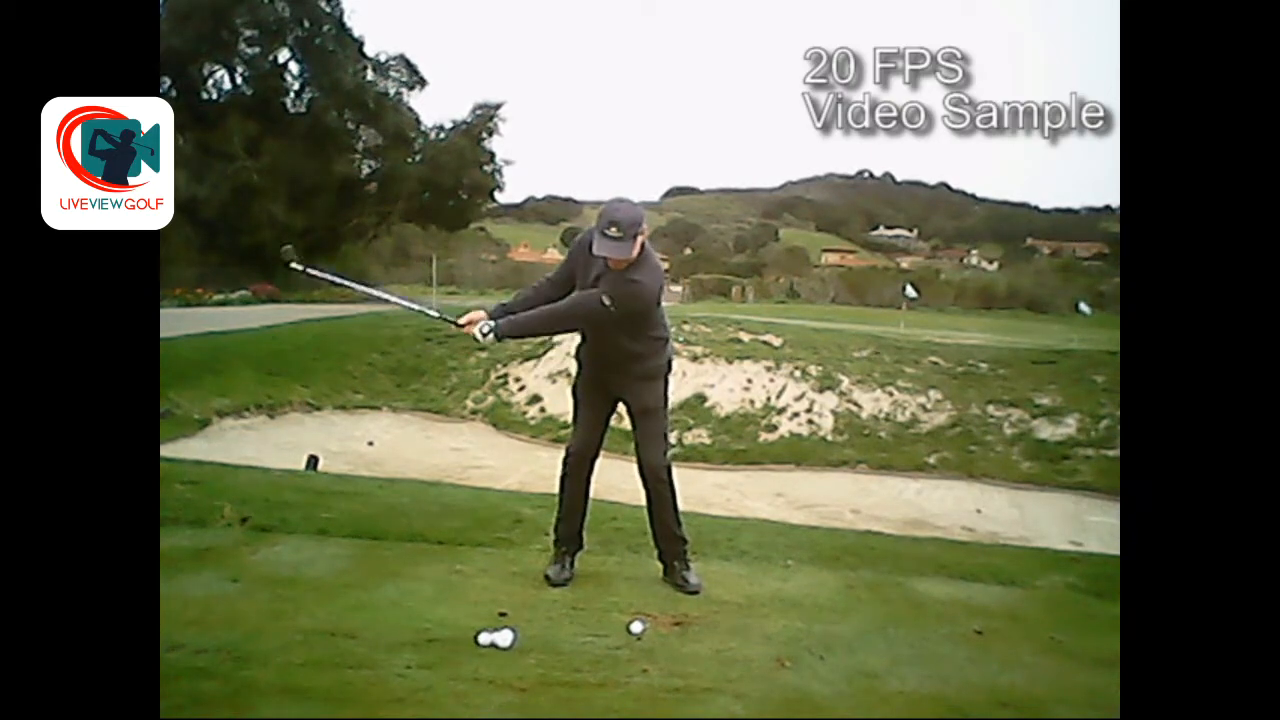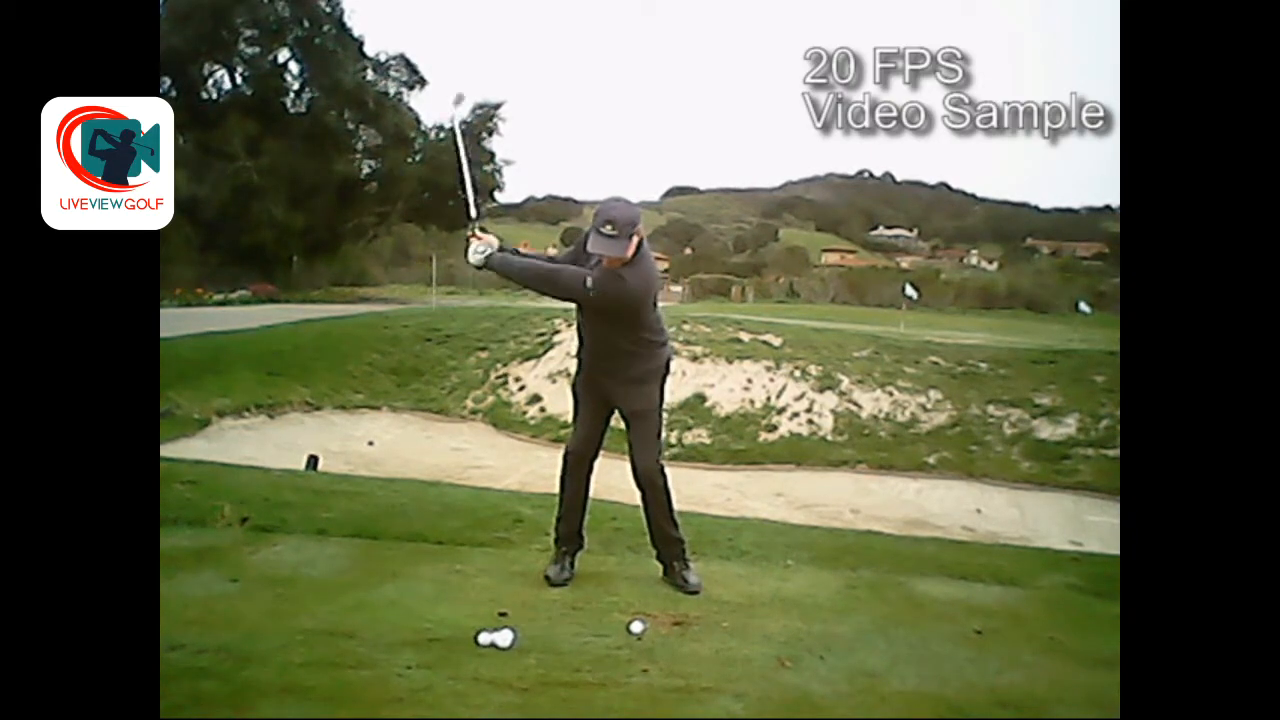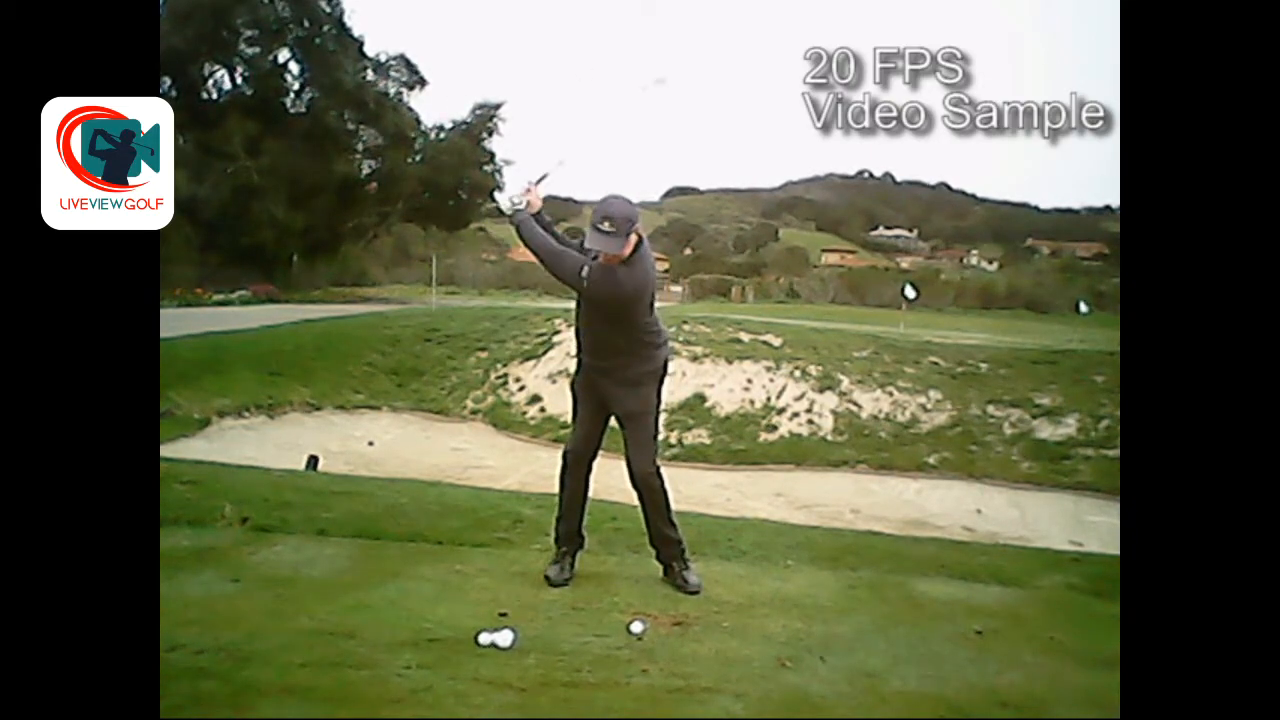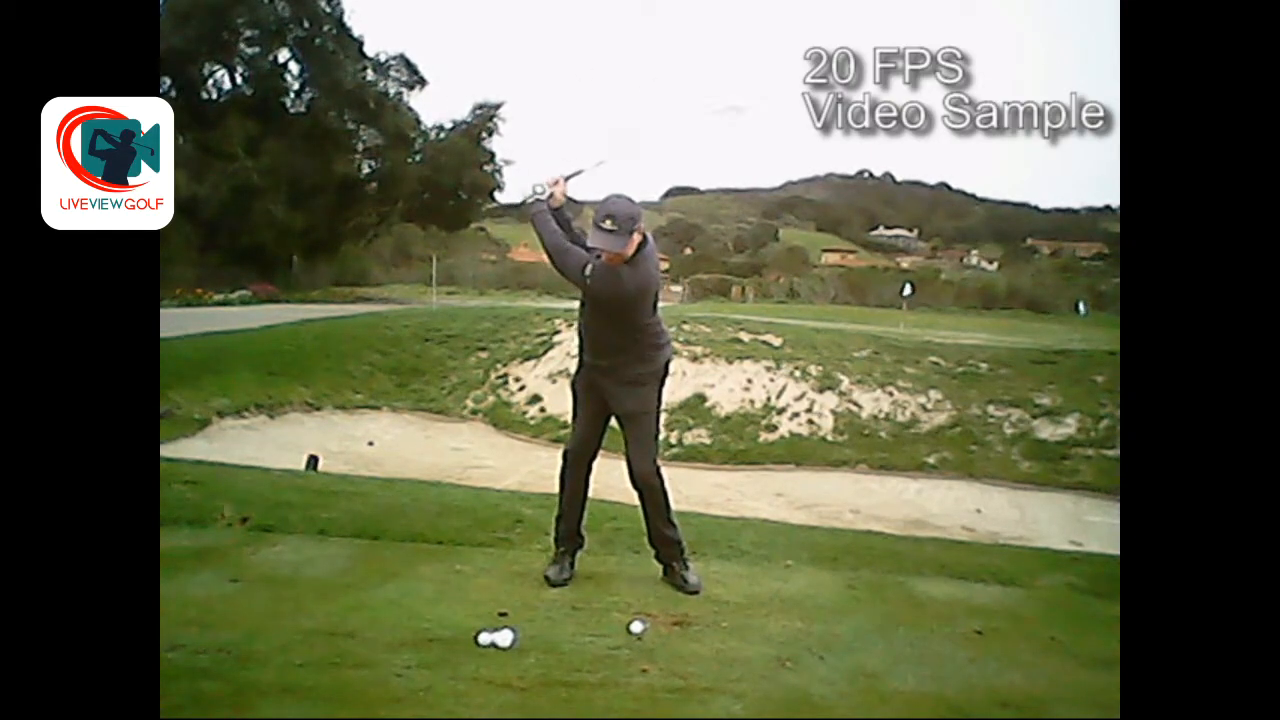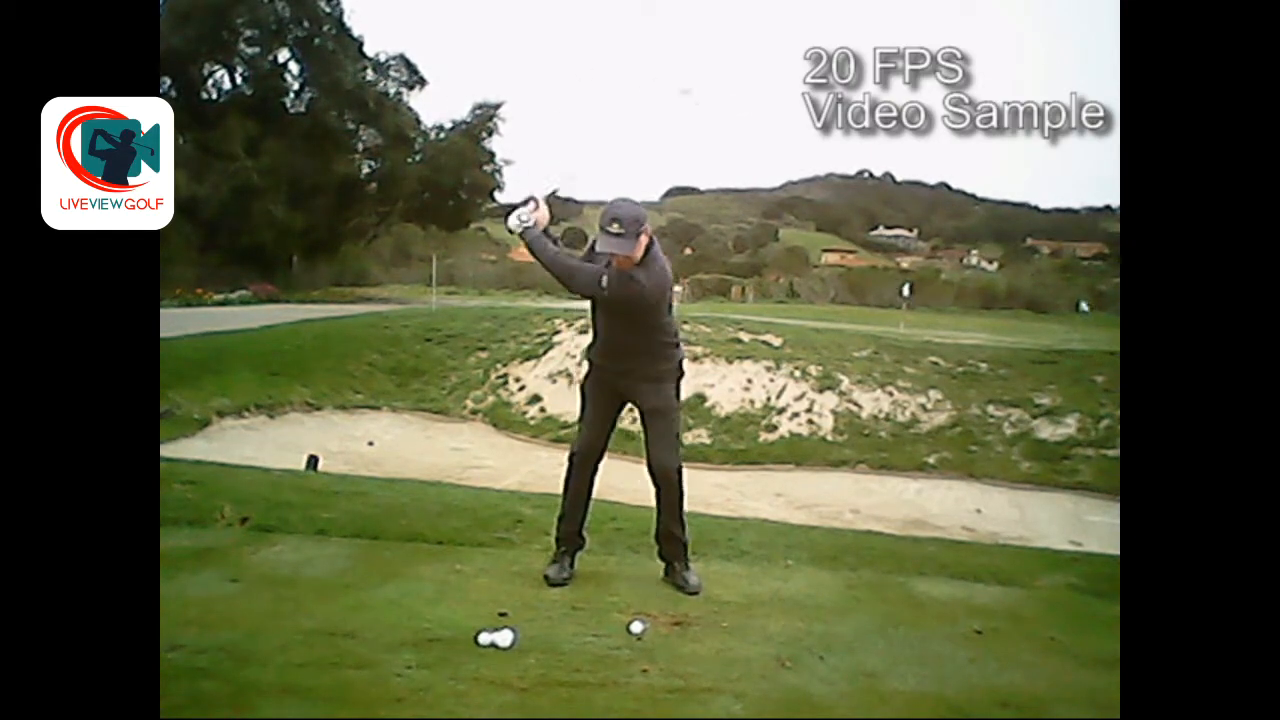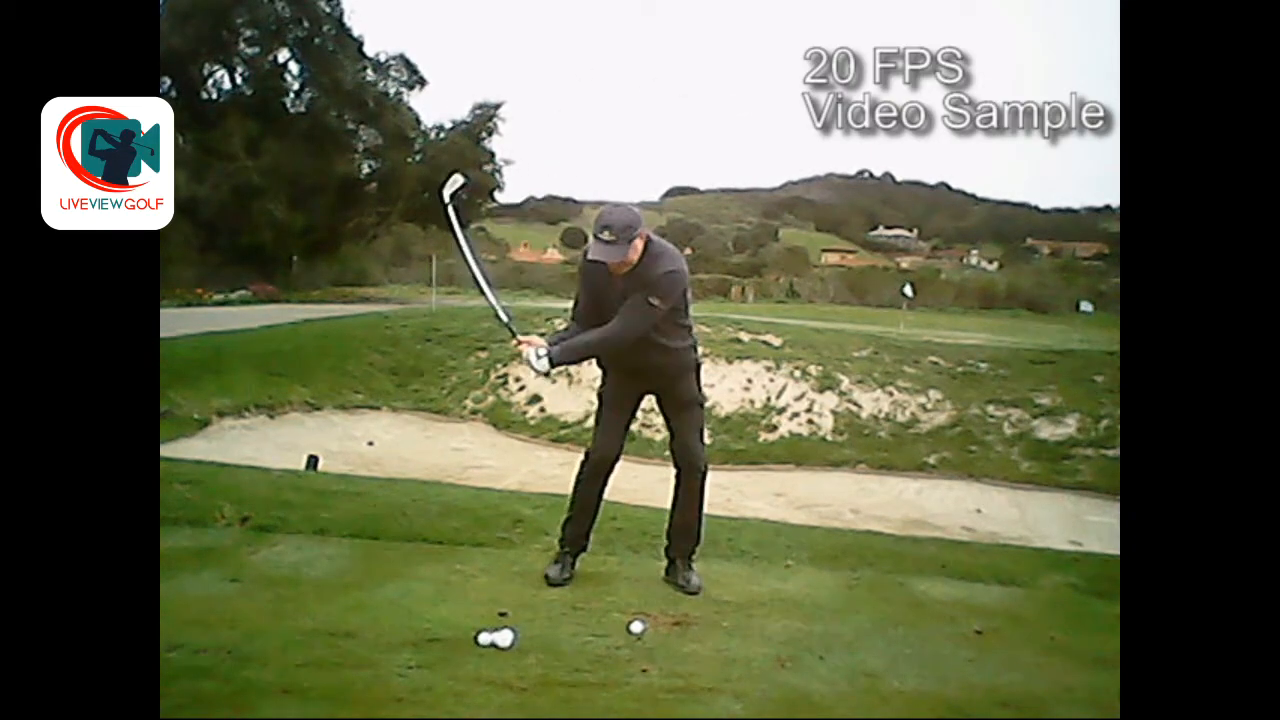
dt=0.3s
person 1, frame 1
left shoulder: (641, 283)
right shoulder: (588, 242)
left elbow: (567, 315)
right elbow: (553, 286)
left wrist: (498, 328)
right wrist: (494, 313)
left hip: (643, 372)
right hip: (596, 366)
left knee: (654, 465)
right knee: (579, 455)
left ankle: (674, 559)
right ankle: (565, 549)
person 1, frame 2
left shoulder: (629, 283)
right shoulder: (601, 239)
left elbow: (555, 283)
right elbow: (561, 266)
left wrist: (492, 260)
right wrist: (502, 251)
left hip: (639, 375)
right hip: (595, 367)
left knee: (647, 466)
right knee: (578, 455)
left ankle: (674, 559)
right ankle: (566, 549)
person 1, frame 3
left shoulder: (623, 280)
right shoulder: (608, 239)
left elbow: (558, 261)
right elbow: (569, 254)
left wrist: (520, 215)
right wrist: (536, 215)
left hip: (636, 376)
right hip: (594, 367)
left knee: (643, 468)
right knee: (577, 455)
left ankle: (673, 559)
right ankle: (566, 549)
person 1, frame 4
left shoulder: (629, 280)
right shoulder: (619, 239)
left elbow: (564, 255)
right elbow: (579, 253)
left wrist: (539, 208)
right wrist: (558, 208)
left hip: (637, 376)
right hip: (595, 366)
left knee: (643, 469)
right knee: (577, 455)
left ankle: (673, 559)
right ankle: (566, 548)
person 1, frame 5
left shoulder: (646, 282)
right shoulder: (611, 245)
left elbow: (576, 279)
right elbow: (577, 268)
left wrist: (529, 232)
right wrist: (542, 231)
left hip: (654, 374)
right hip: (607, 366)
left knee: (665, 465)
right knee: (584, 454)
left ankle: (676, 559)
right ankle: (566, 549)
person 1, frame 6
left shoulder: (668, 271)
right shoulder: (595, 261)
left elbow: (619, 332)
right elbow: (585, 321)
left wrist: (554, 356)
right wrist: (550, 342)
left hip: (674, 368)
right hip: (622, 368)
left knee: (691, 462)
right knee: (601, 456)
left ankle: (680, 559)
right ankle: (570, 549)
